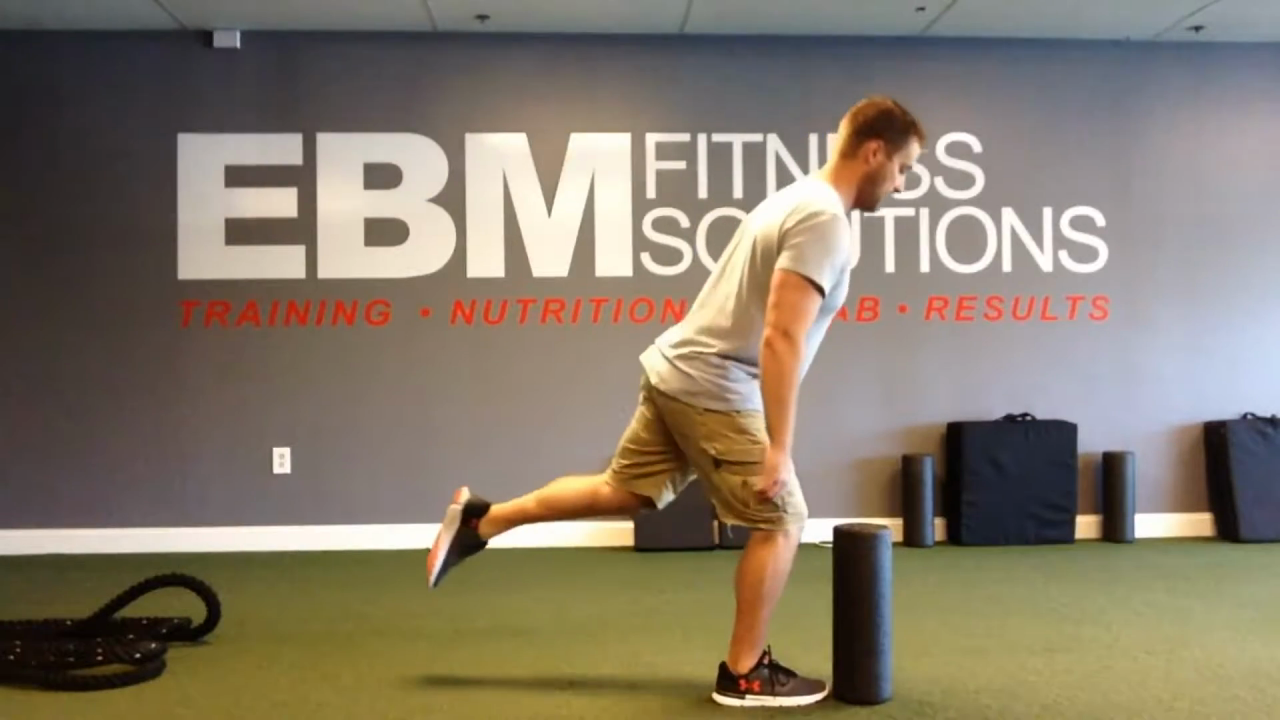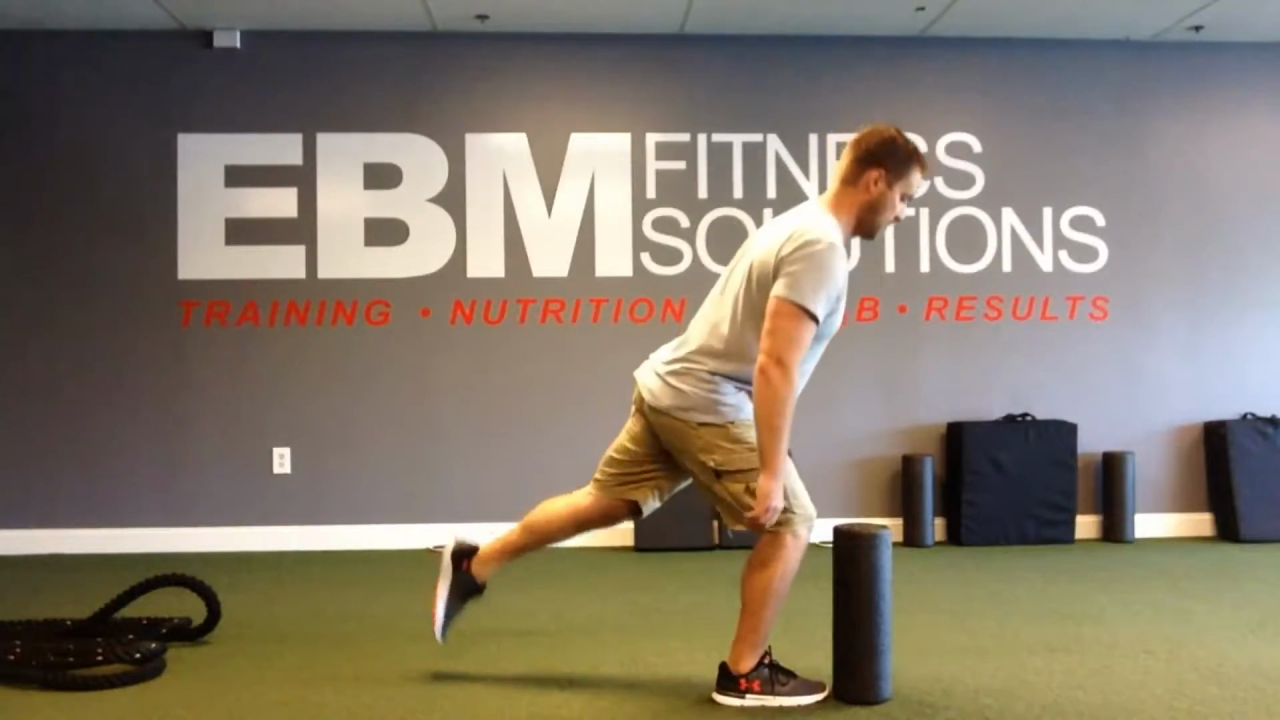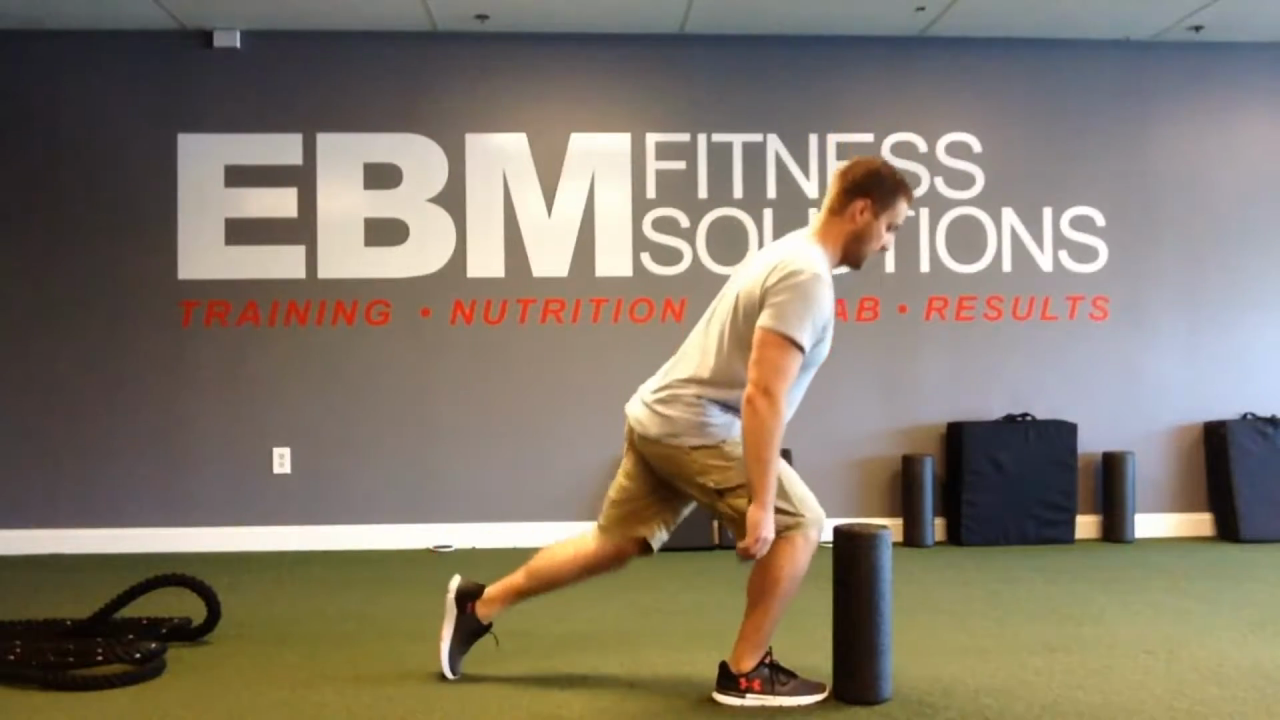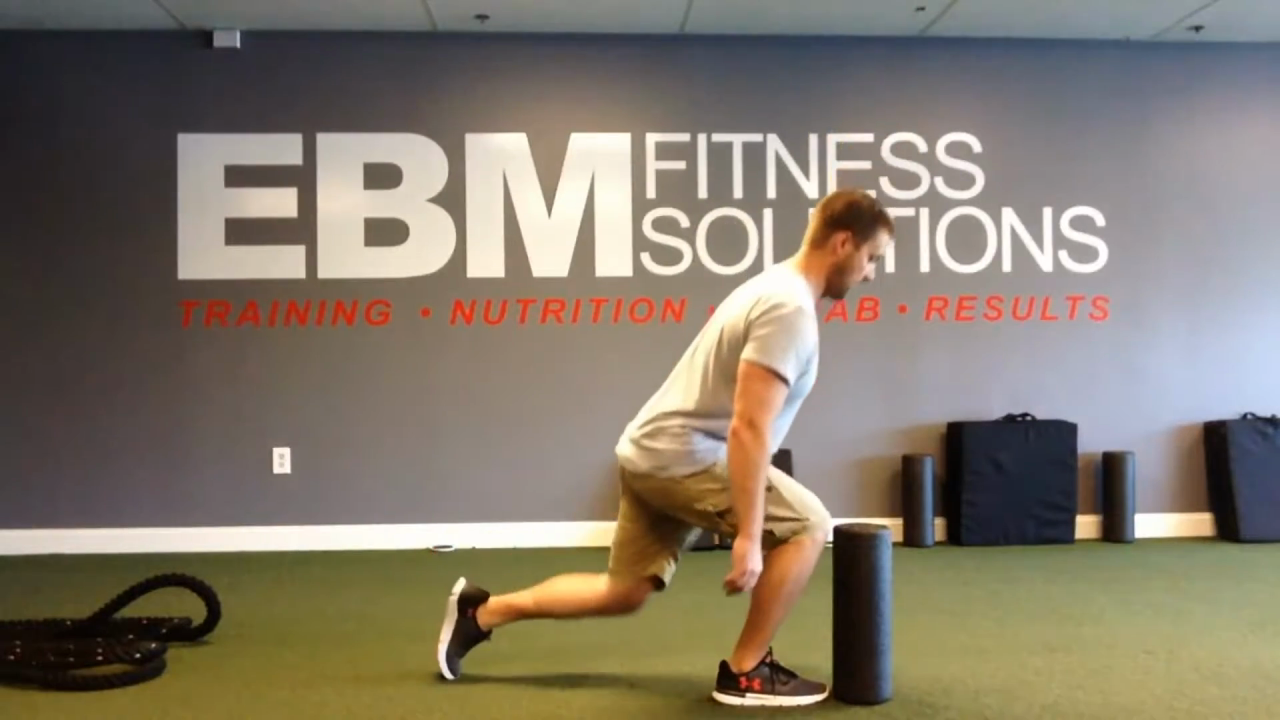
dt=0.2s
person 1, frame 1
left shoulder: (798, 198)
right shoulder: (824, 220)
right elbow: (781, 339)
right wrist: (780, 448)
left hip: (678, 374)
right hip: (712, 387)
left knee: (621, 492)
right knee: (780, 521)
left ankle: (481, 521)
right ankle: (746, 674)
person 1, frame 2
left shoulder: (801, 223)
right shoulder: (821, 247)
right elbow: (776, 366)
right wrist: (772, 472)
left hip: (667, 389)
right hip: (703, 402)
left knee: (603, 503)
right knee: (790, 523)
left ankle: (472, 567)
right ankle: (746, 674)
person 1, frame 3
left shoulder: (790, 253)
right shoulder: (807, 276)
right elbow: (762, 396)
right wrist: (761, 503)
left hip: (659, 418)
right hip: (691, 427)
left knee: (611, 547)
right knee: (799, 526)
left ankle: (478, 606)
right ankle: (746, 673)
person 1, frame 4
left shoulder: (775, 286)
right shoulder: (789, 308)
right elbow: (748, 428)
right wrist: (748, 537)
left hip: (650, 453)
right hip: (680, 457)
left knee: (623, 593)
right knee: (807, 527)
left ankle: (479, 613)
right ankle: (746, 672)
